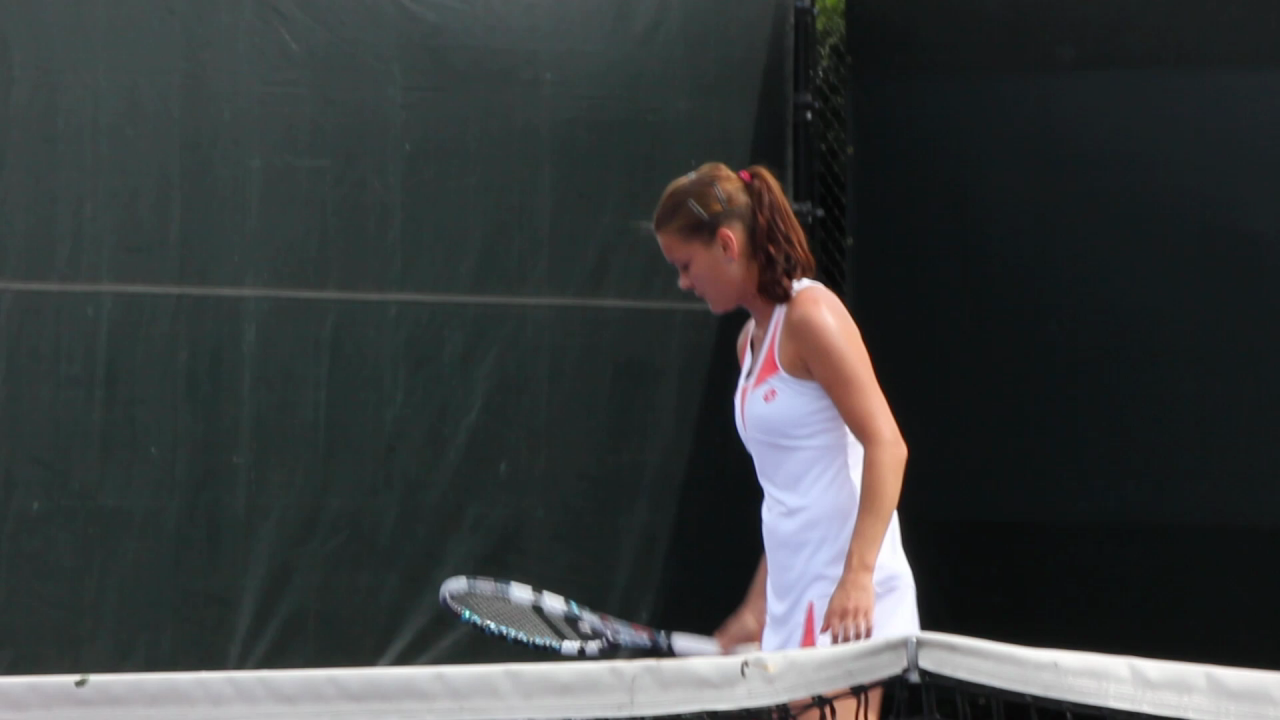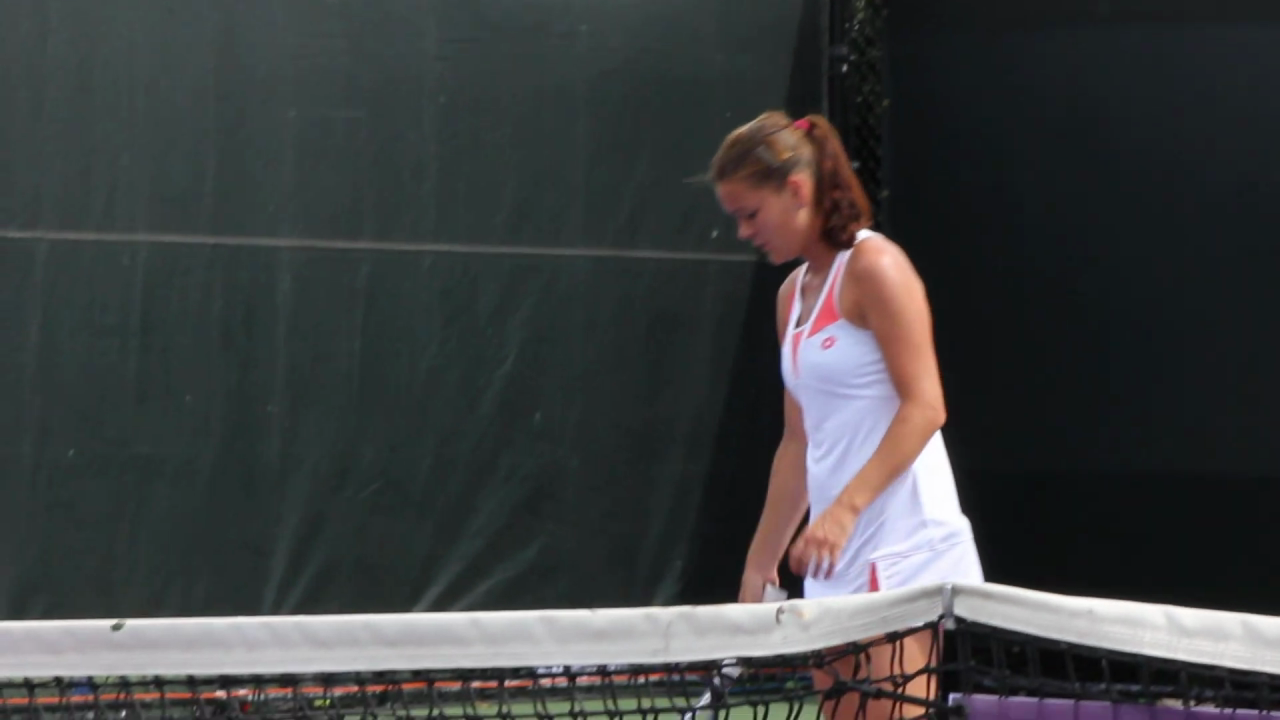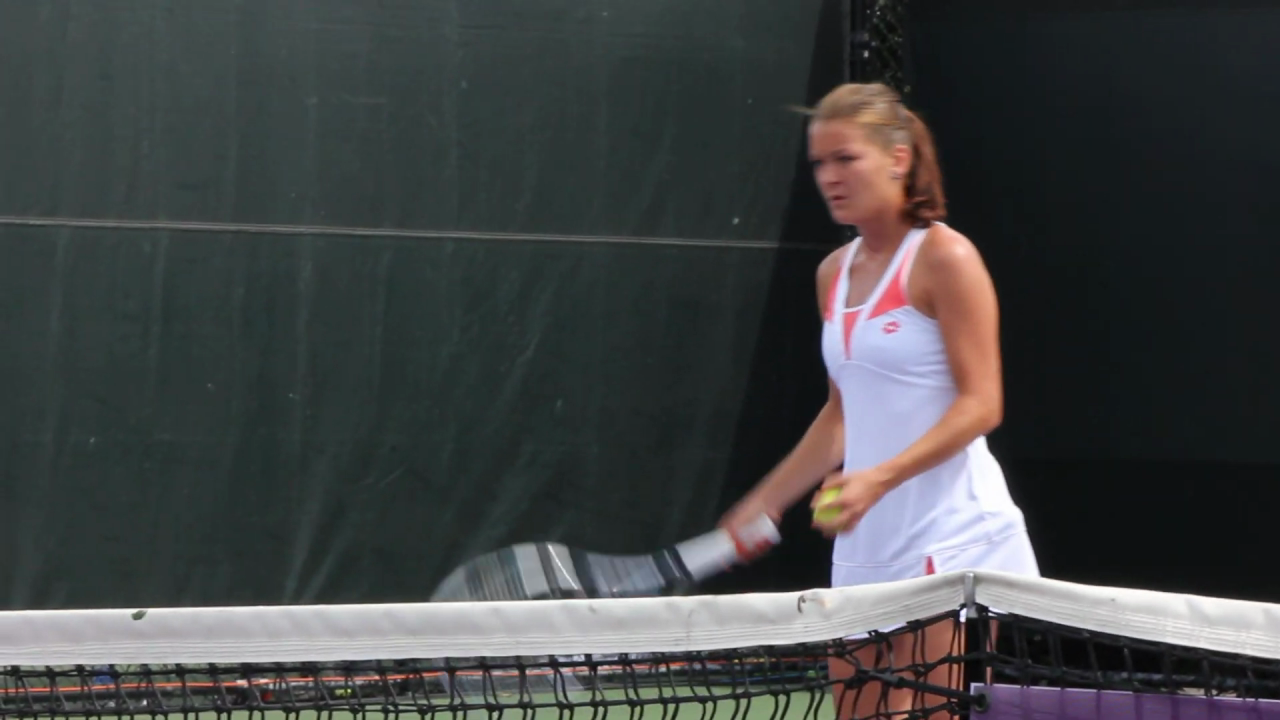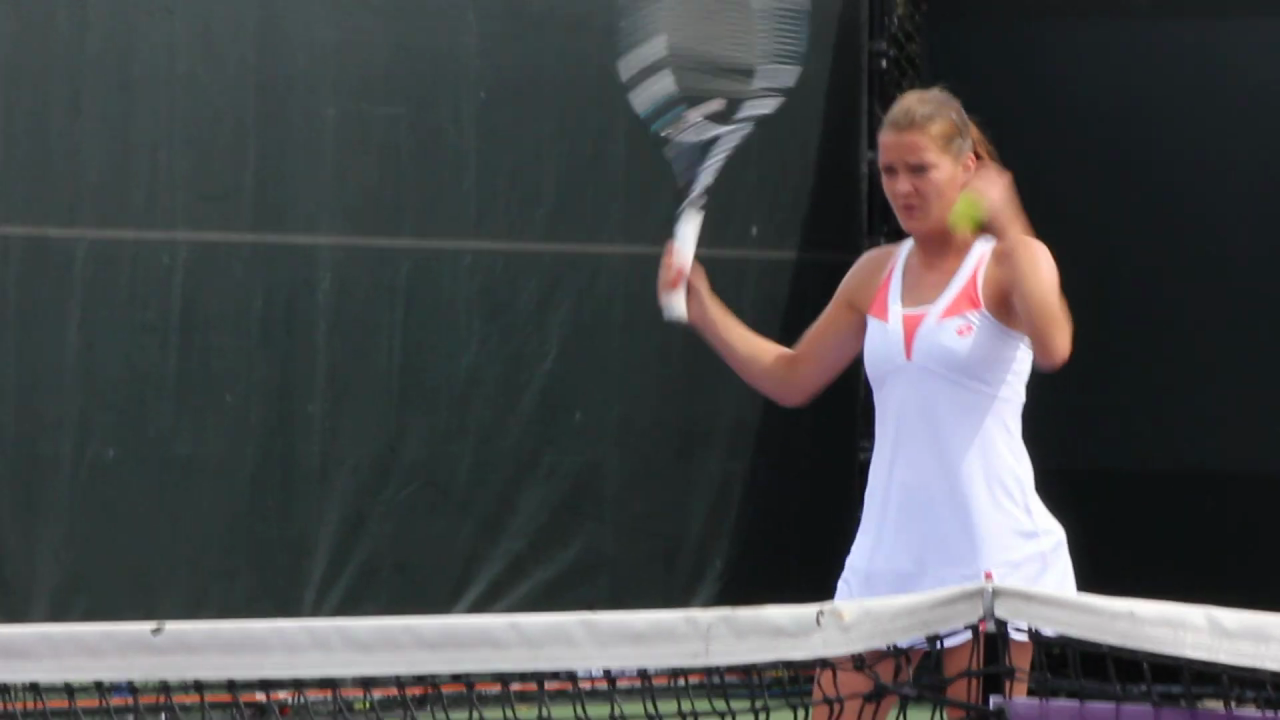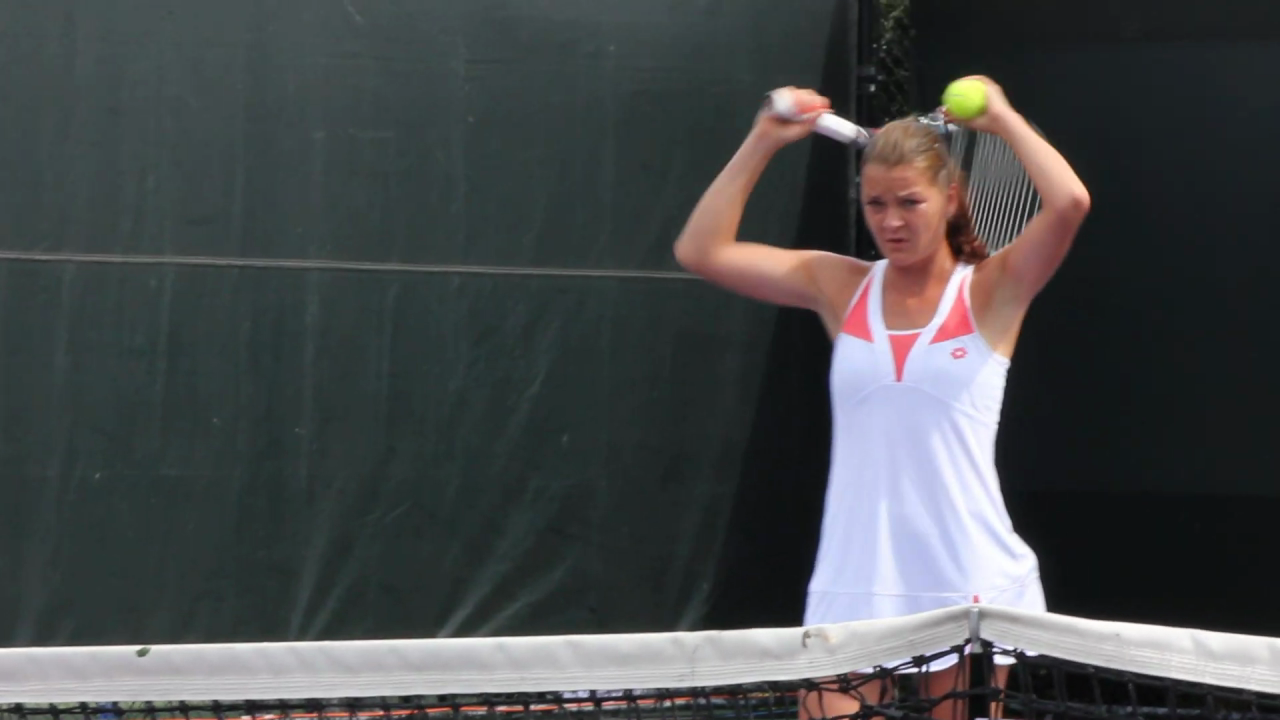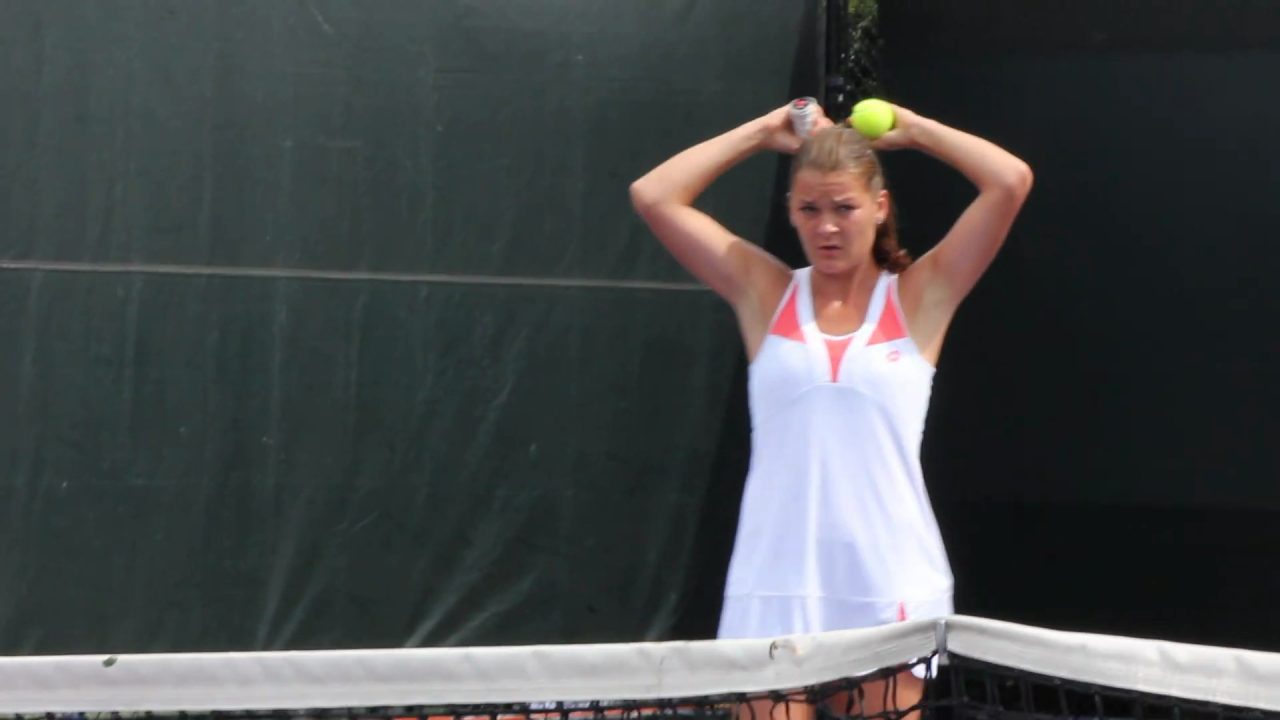
dt=0.3s
person 1, frame 1
left shoulder: (811, 315)
right shoulder: (752, 338)
left elbow: (885, 445)
left wrist: (856, 578)
right wrist: (757, 604)
left hip: (844, 598)
right hip: (794, 601)
person 1, frame 2
left shoulder: (875, 266)
right shoulder: (792, 292)
left elbow: (925, 407)
left wrist: (847, 508)
right wrist: (761, 559)
left hip: (901, 548)
right hip: (840, 551)
person 1, frame 3
left shoulder: (947, 257)
right shoulder: (834, 273)
left elbow: (980, 404)
left wrist: (877, 475)
right wrist: (767, 500)
left hip: (953, 539)
right hip: (865, 545)
person 1, frame 4
left shoulder: (1011, 260)
right shoulder: (873, 272)
left elbow: (1054, 348)
right elbow: (790, 381)
left wrist: (1009, 222)
right wrist: (702, 305)
left hip: (992, 559)
right hip: (884, 554)
person 1, frame 5
left shoulder: (992, 291)
right shoulder: (839, 286)
left elbow: (1069, 204)
right elbow: (701, 252)
left wrist: (1002, 118)
right wrist: (766, 135)
left hip: (966, 582)
right hip: (853, 583)
person 1, frame 6
left shoulder: (919, 297)
right shoulder: (765, 291)
left elbow: (1012, 180)
right elbow: (652, 197)
left wrist: (911, 129)
right wrist: (763, 132)
left hip: (889, 593)
right hip: (775, 588)
